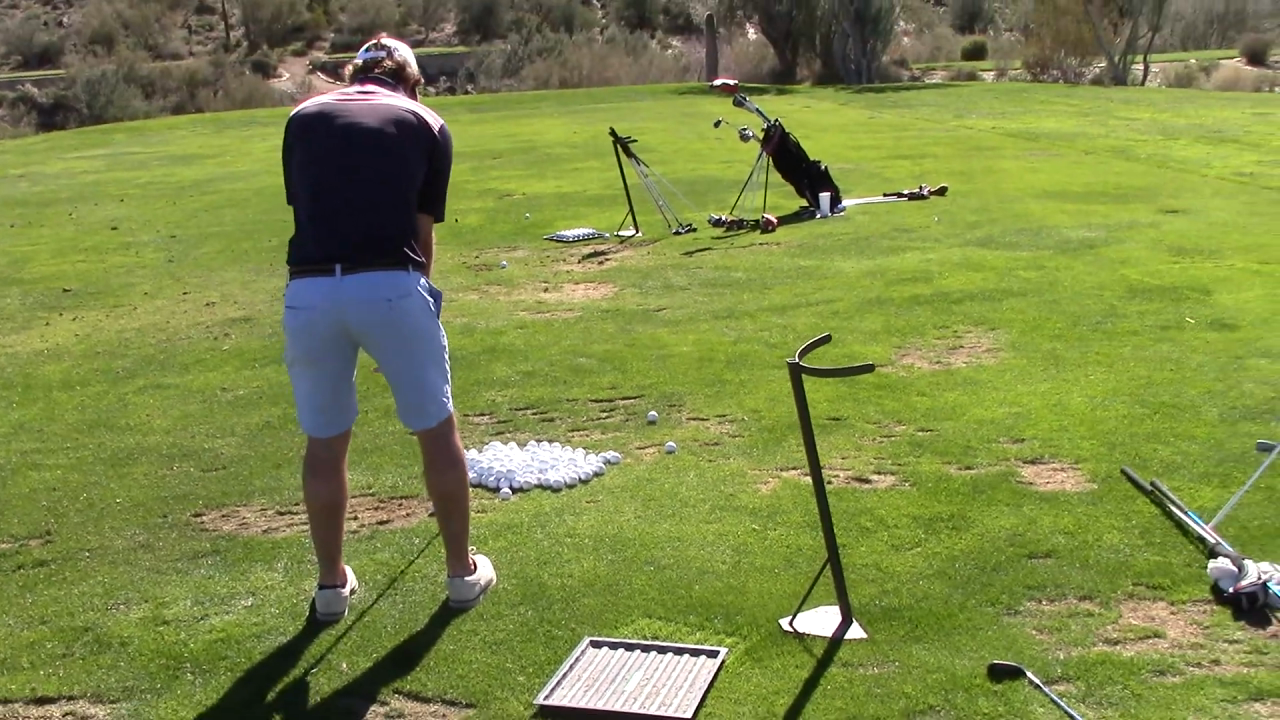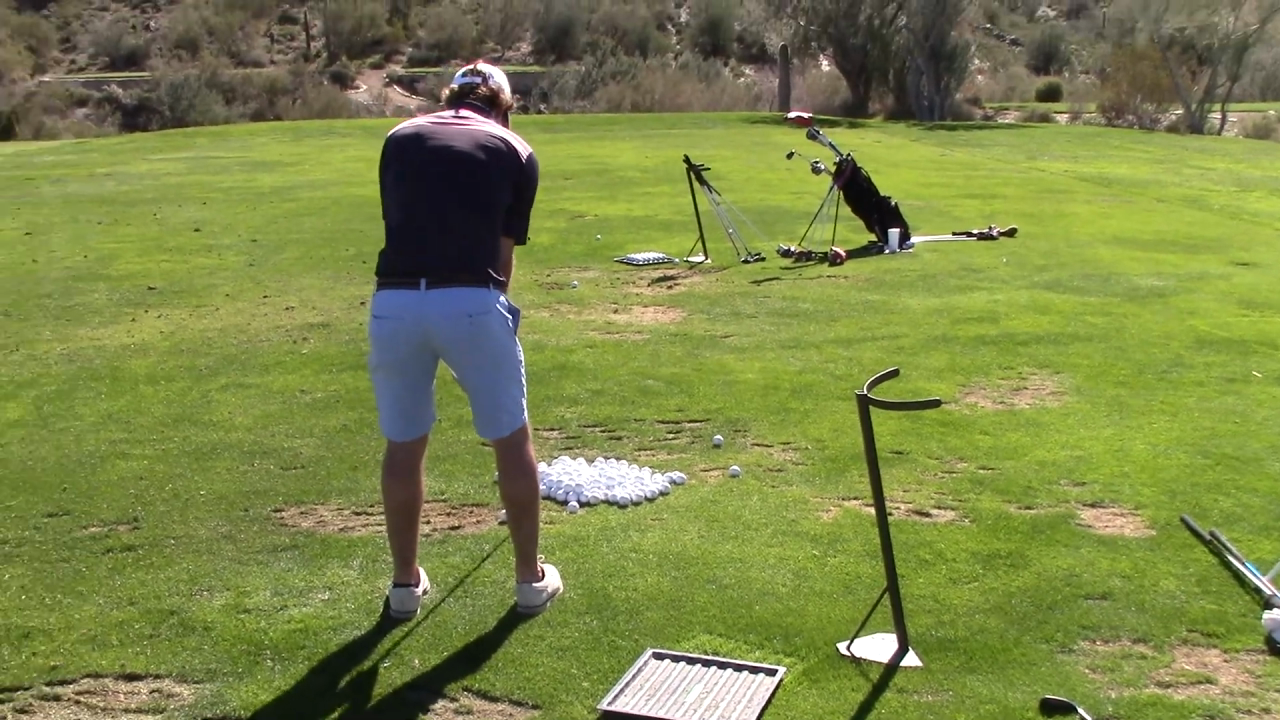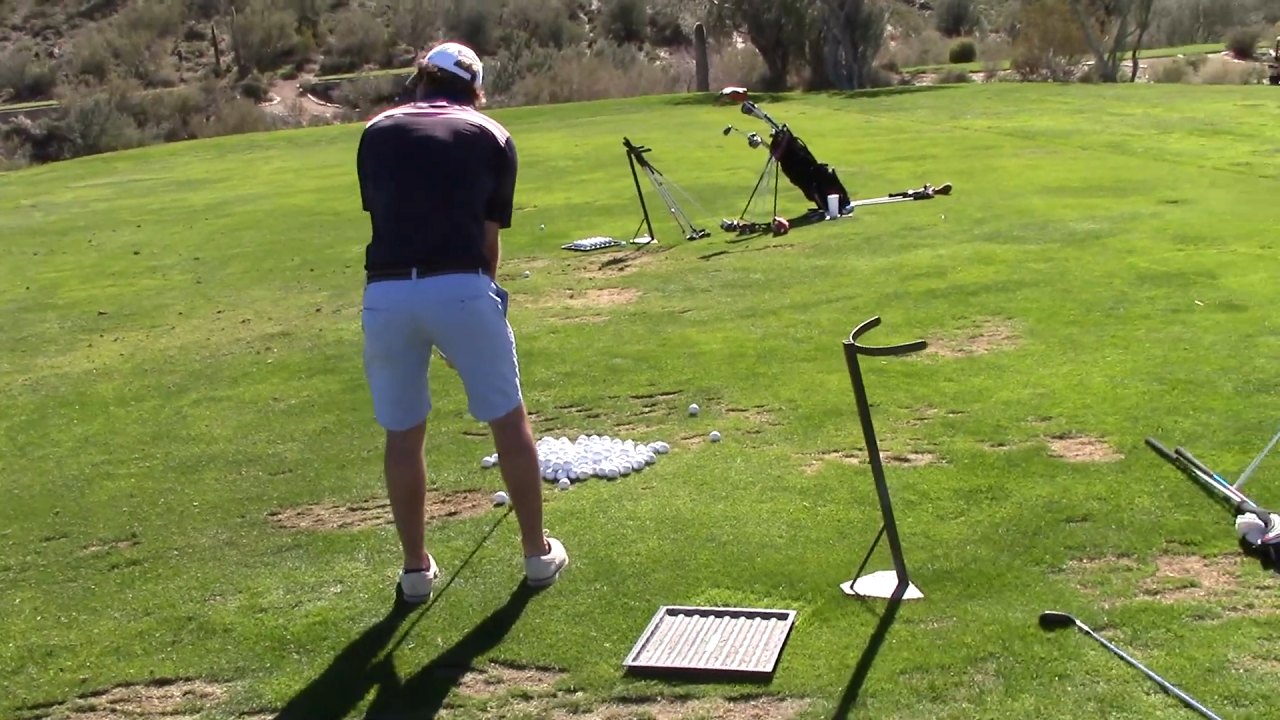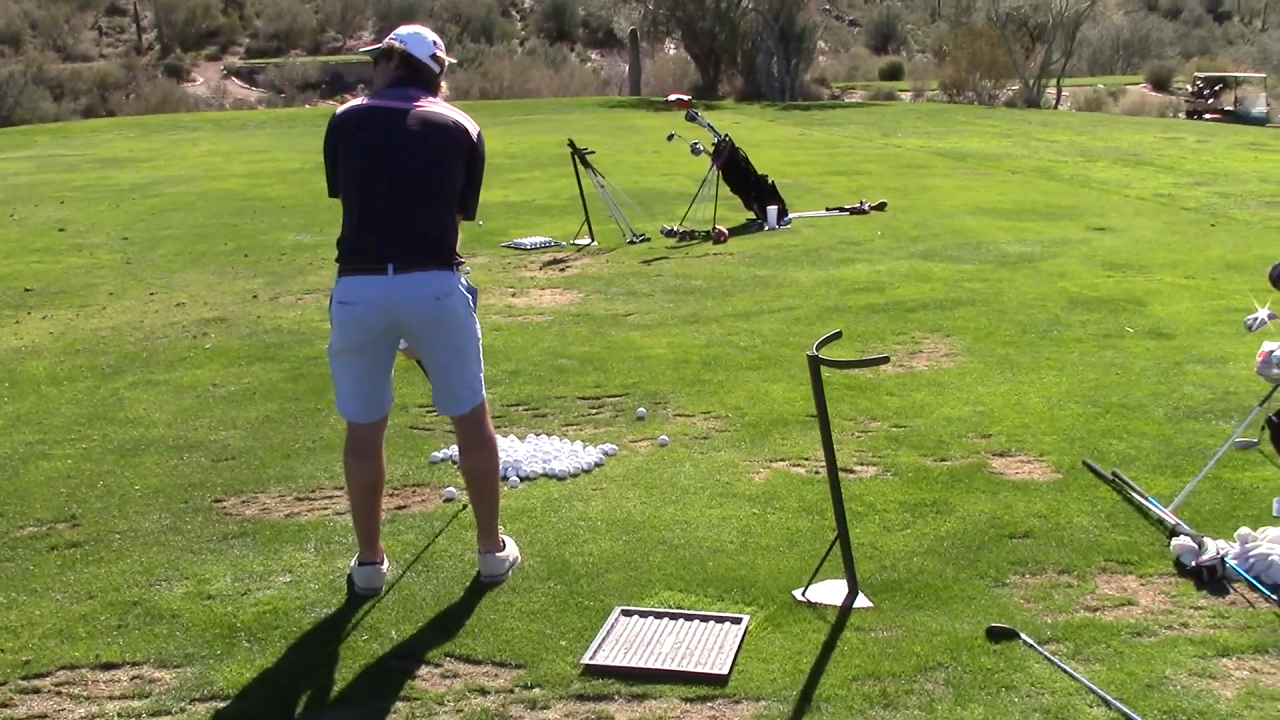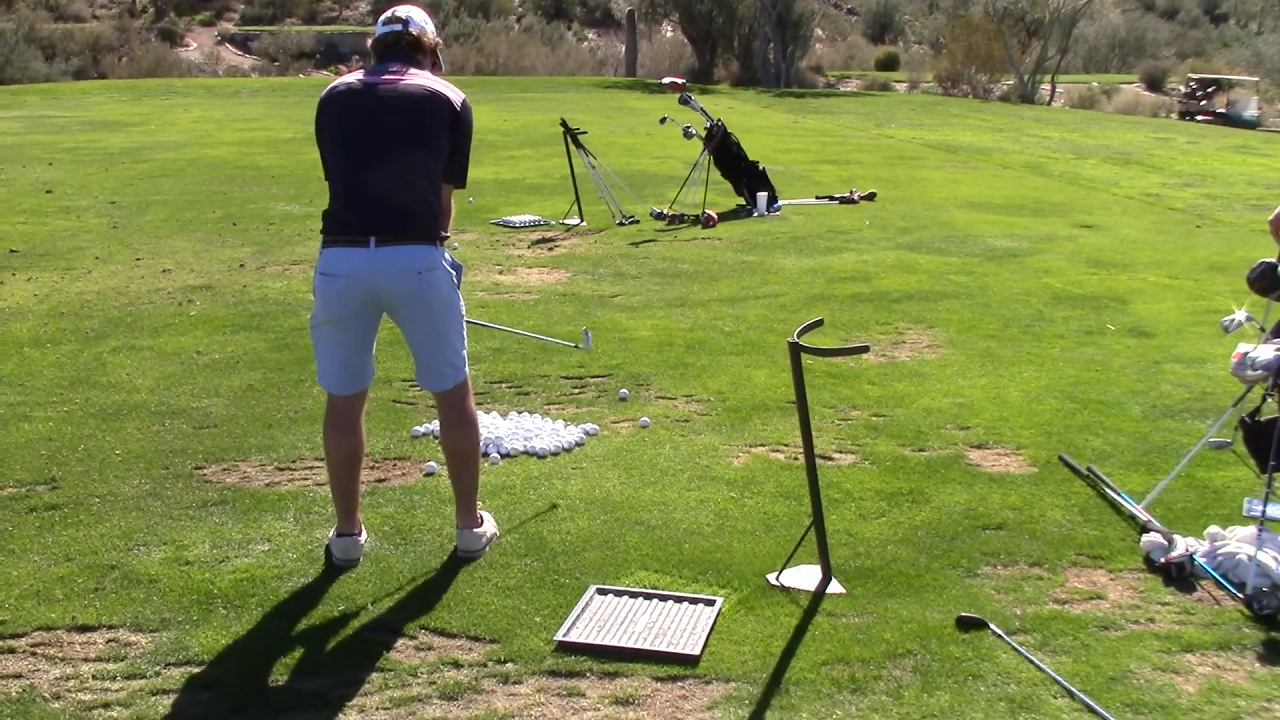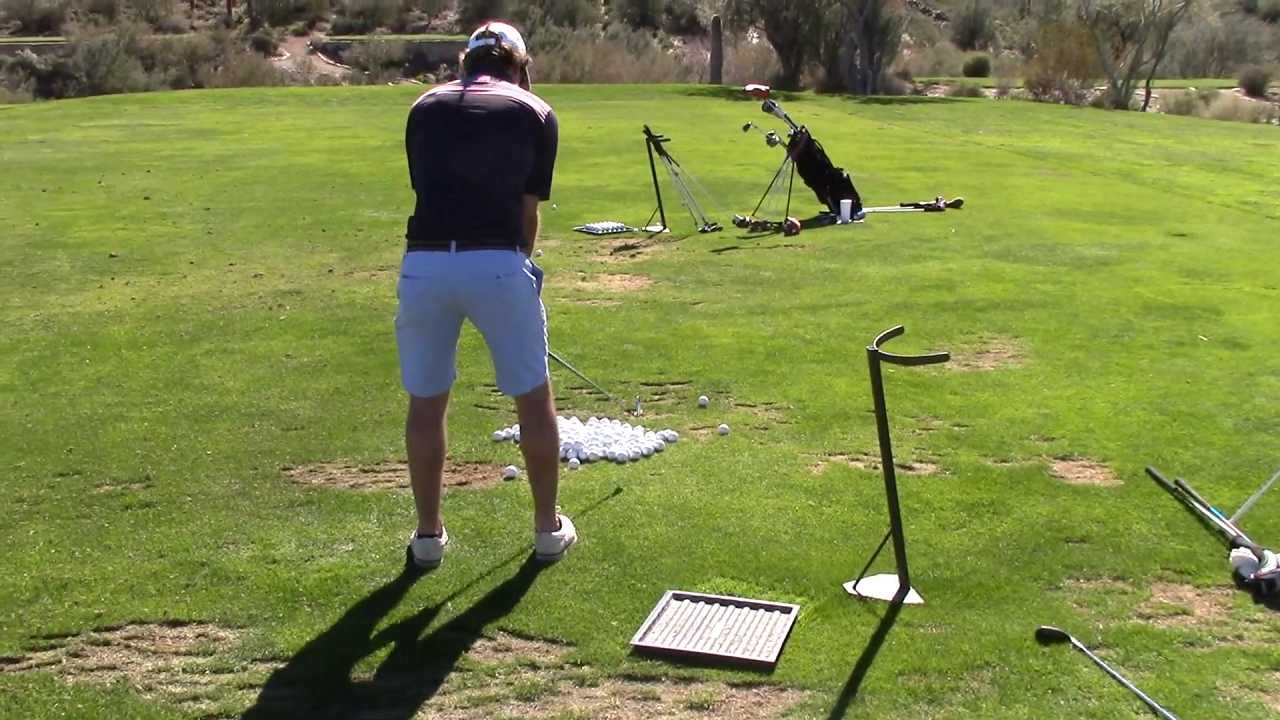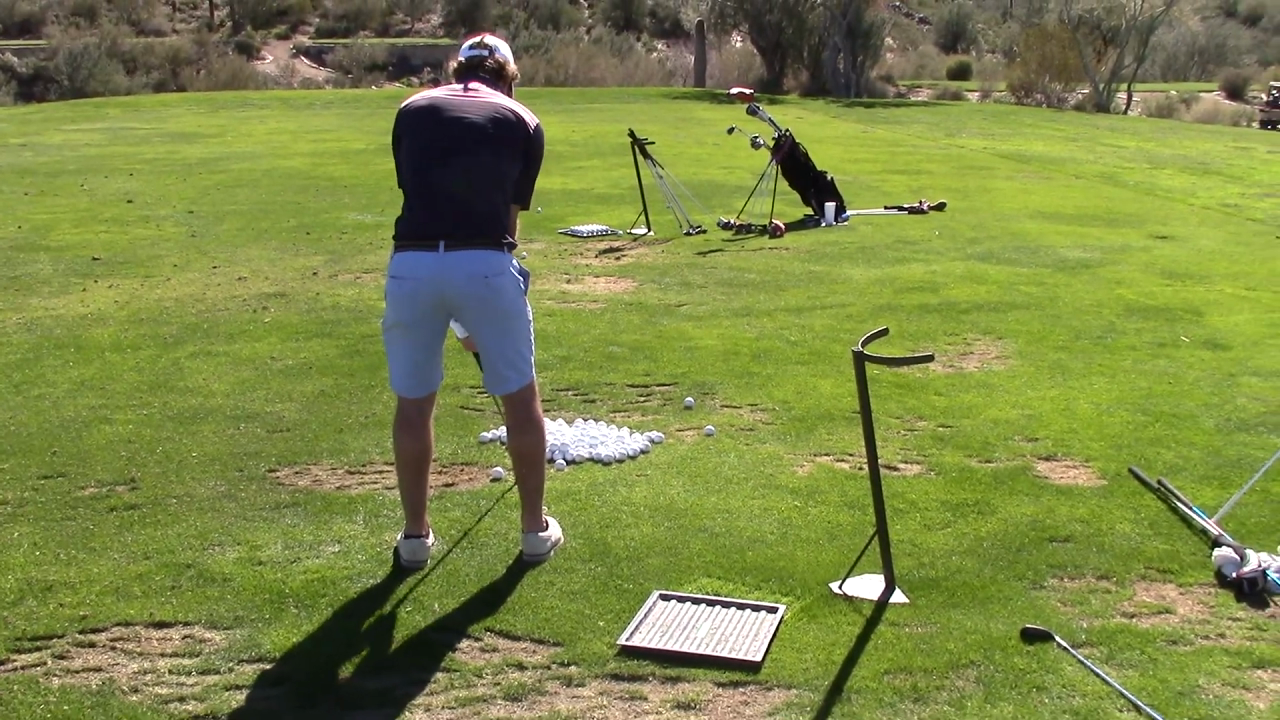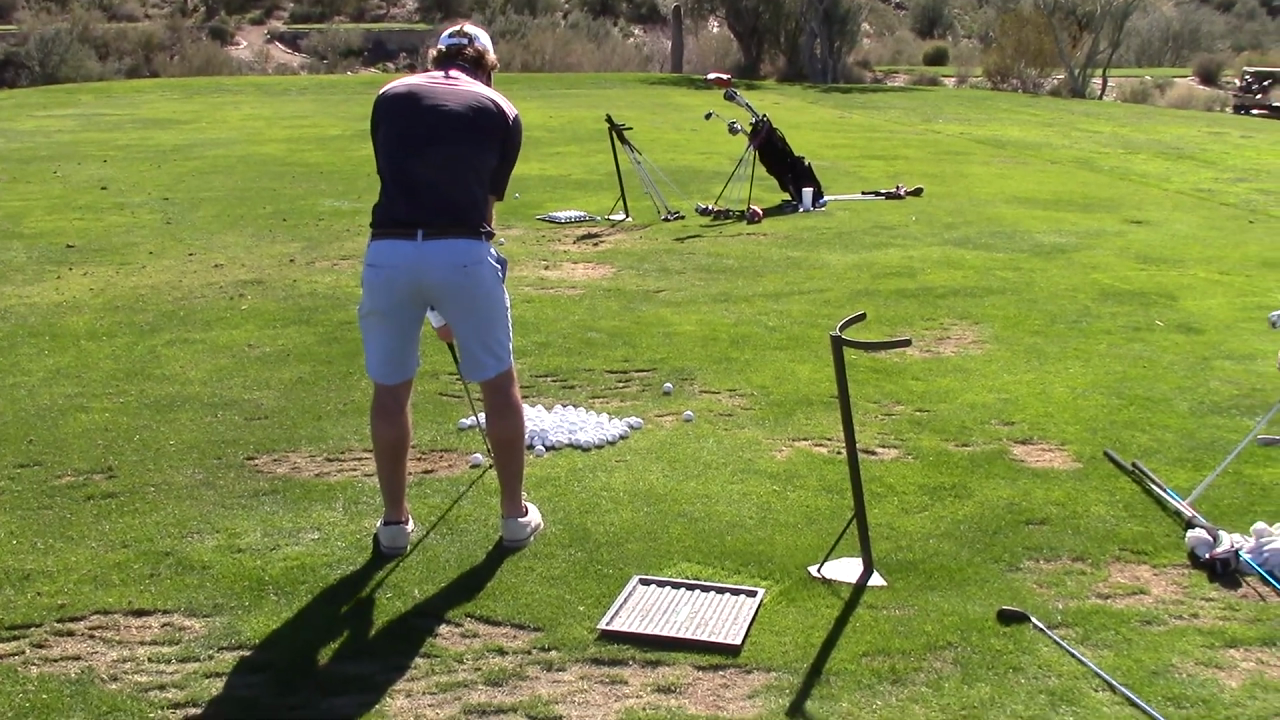
dt=0.5s
person 1, frame 1
left shoulder: (303, 116)
right shoulder: (427, 124)
right wrist: (415, 288)
left hip: (309, 290)
right hip: (390, 286)
left knee: (324, 441)
right knee: (436, 429)
left ankle: (332, 581)
right ankle: (462, 569)
person 1, frame 2
left shoulder: (400, 137)
right shoulder: (516, 151)
left hip: (395, 301)
right hip: (471, 301)
left knee: (403, 445)
right knee: (511, 440)
left ankle: (405, 581)
right ankle: (530, 576)
person 1, frame 3
left shoulder: (377, 132)
right shoulder: (491, 136)
right elbow: (489, 236)
left hip: (387, 292)
right hip: (460, 288)
left knee: (403, 435)
right knee: (508, 420)
left ankle: (417, 567)
right ankle: (537, 551)
person 1, frame 4
left shoulder: (346, 120)
right shoulder: (463, 130)
left elbow: (346, 203)
left hip: (359, 286)
right hip: (434, 284)
left knee: (363, 427)
right knee: (470, 416)
left ankle: (370, 560)
right ankle: (491, 547)
person 1, frame 5
left shoulder: (334, 96)
right shoulder: (449, 100)
right elbow: (443, 198)
left hip: (342, 258)
right hip: (417, 258)
left knee: (343, 400)
right knee: (452, 392)
left ankle: (348, 531)
right ankle: (469, 523)
person 1, frame 6
left shoulder: (425, 107)
right shoulder: (536, 113)
right elbow: (527, 212)
left hip: (425, 263)
right hip: (497, 264)
left knee: (426, 402)
right knee: (533, 397)
left ankle: (428, 533)
right ankle: (548, 527)
person 1, frame 7
left shoulder: (412, 109)
right shoulder: (522, 121)
left hip: (413, 263)
right hip: (485, 264)
left knee: (413, 403)
right knee: (519, 397)
left ankle: (415, 534)
right ankle: (534, 527)
person 1, frame 8
left shoulder: (390, 96)
right shoulder: (502, 111)
right wrist: (453, 310)
left hip: (390, 251)
right hip: (462, 253)
left knee: (389, 389)
right knee: (498, 383)
left ankle: (394, 520)
right ankle: (515, 513)
